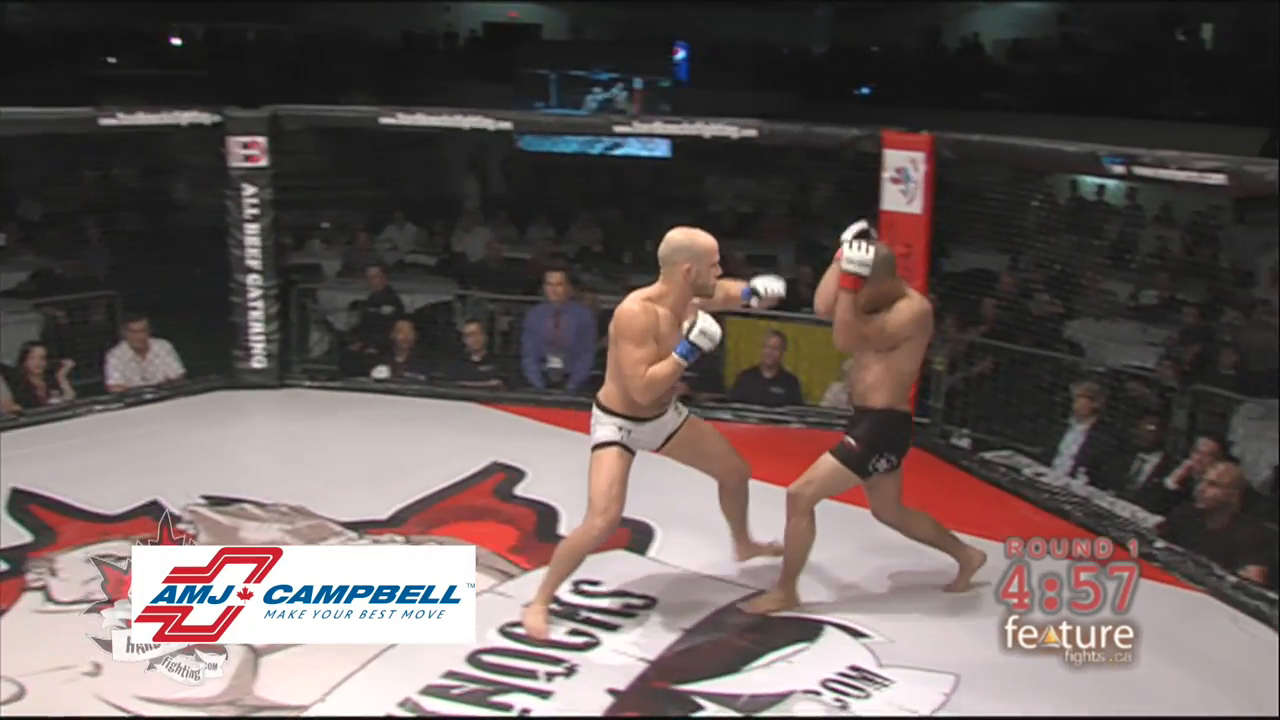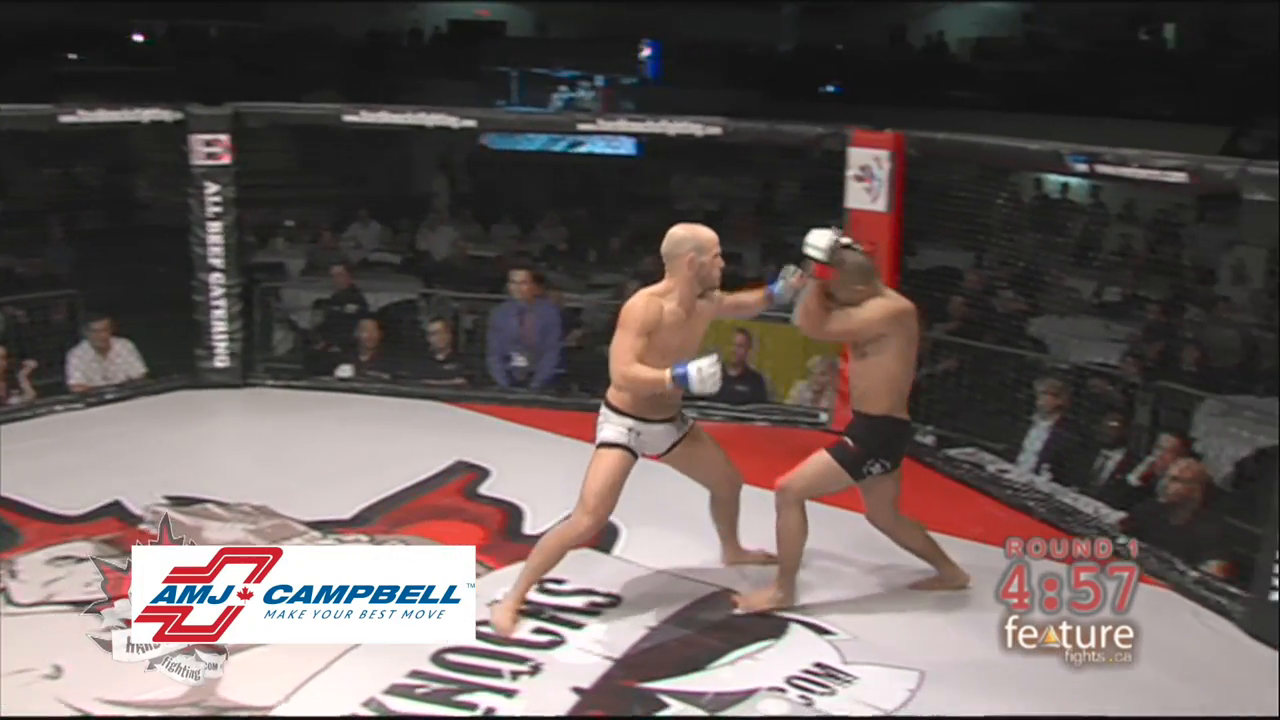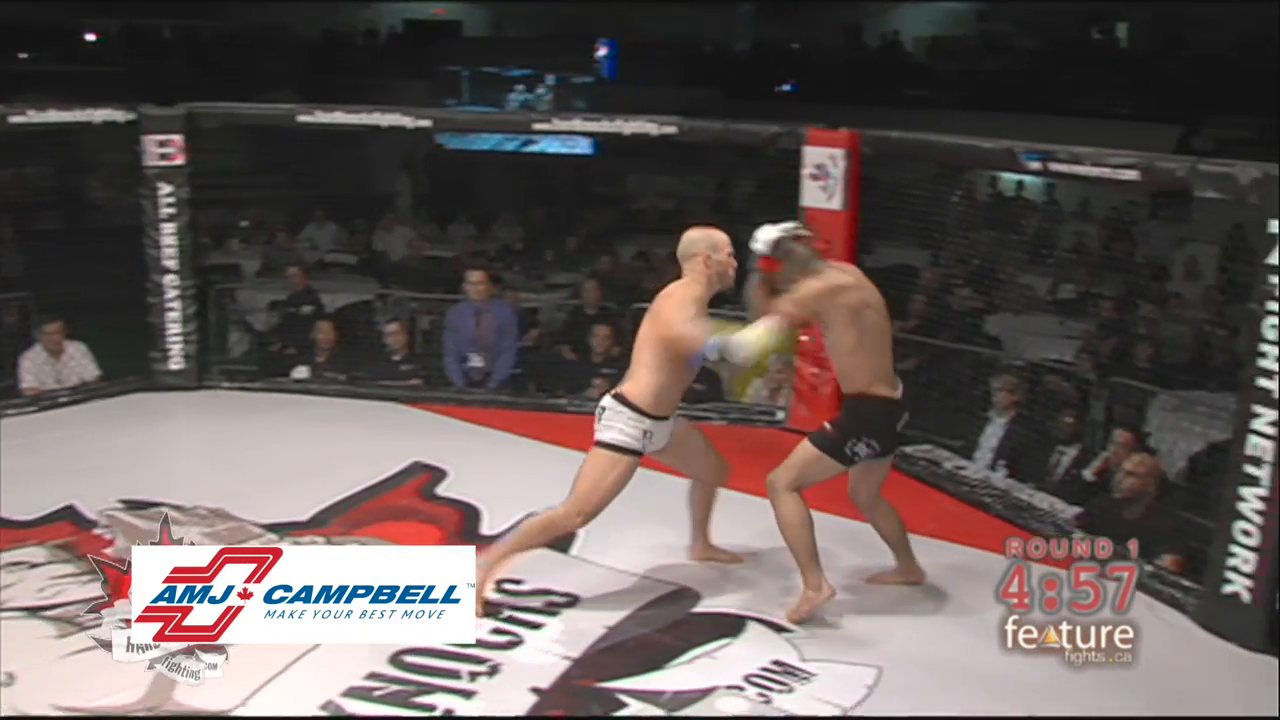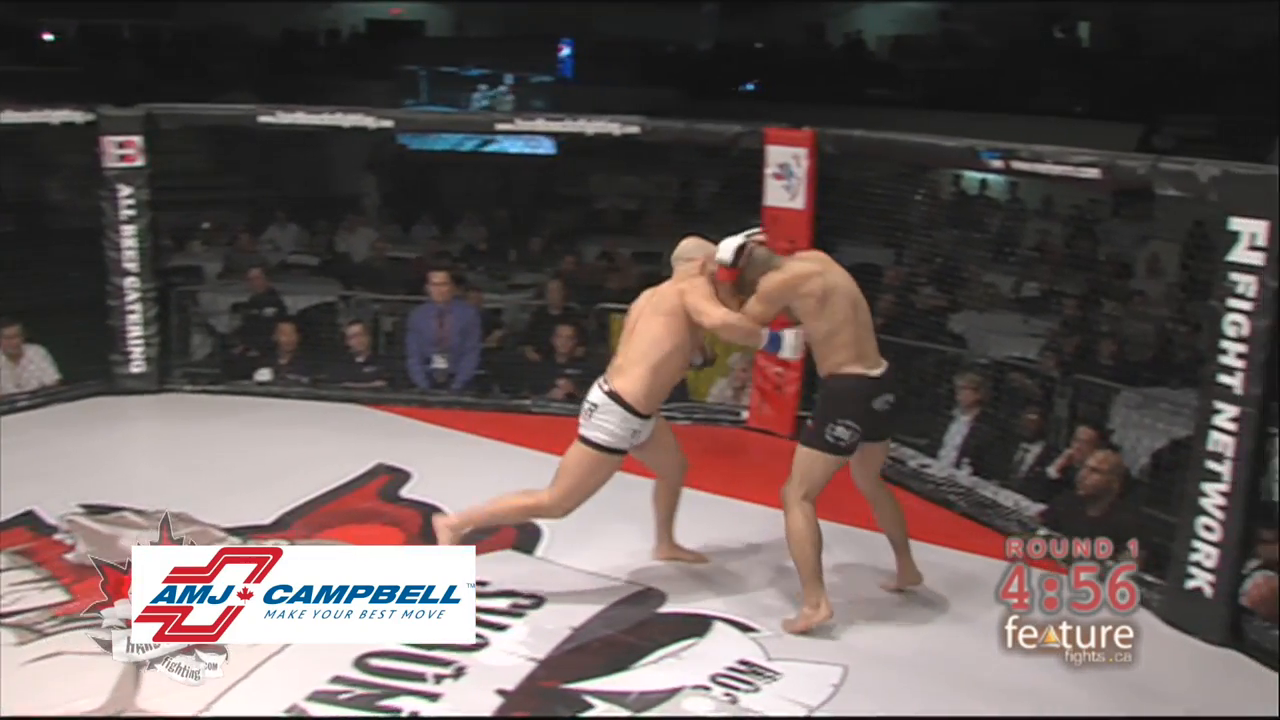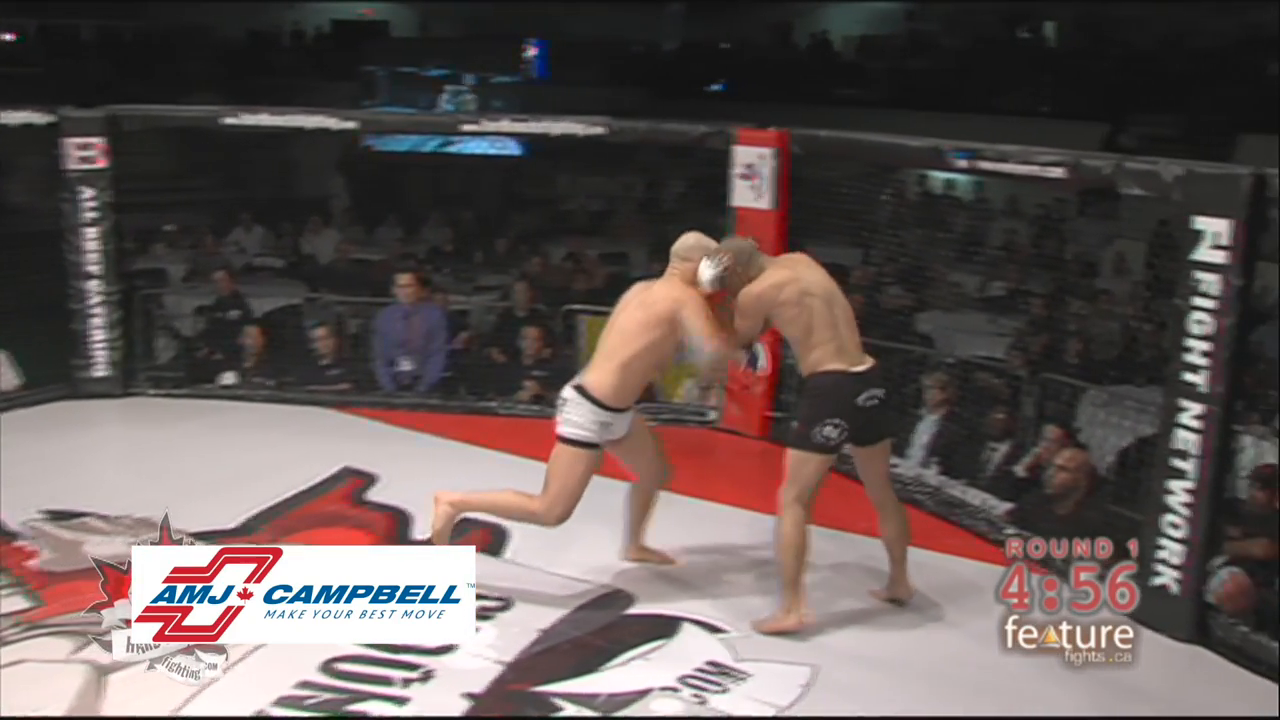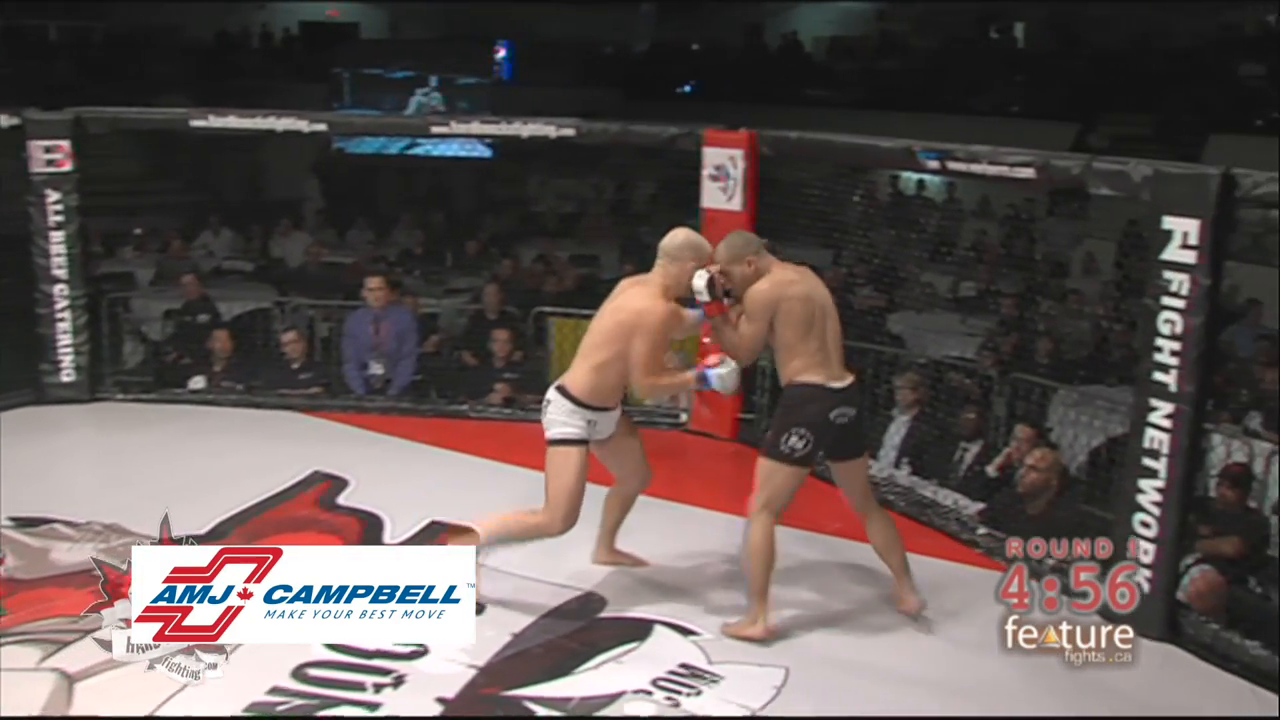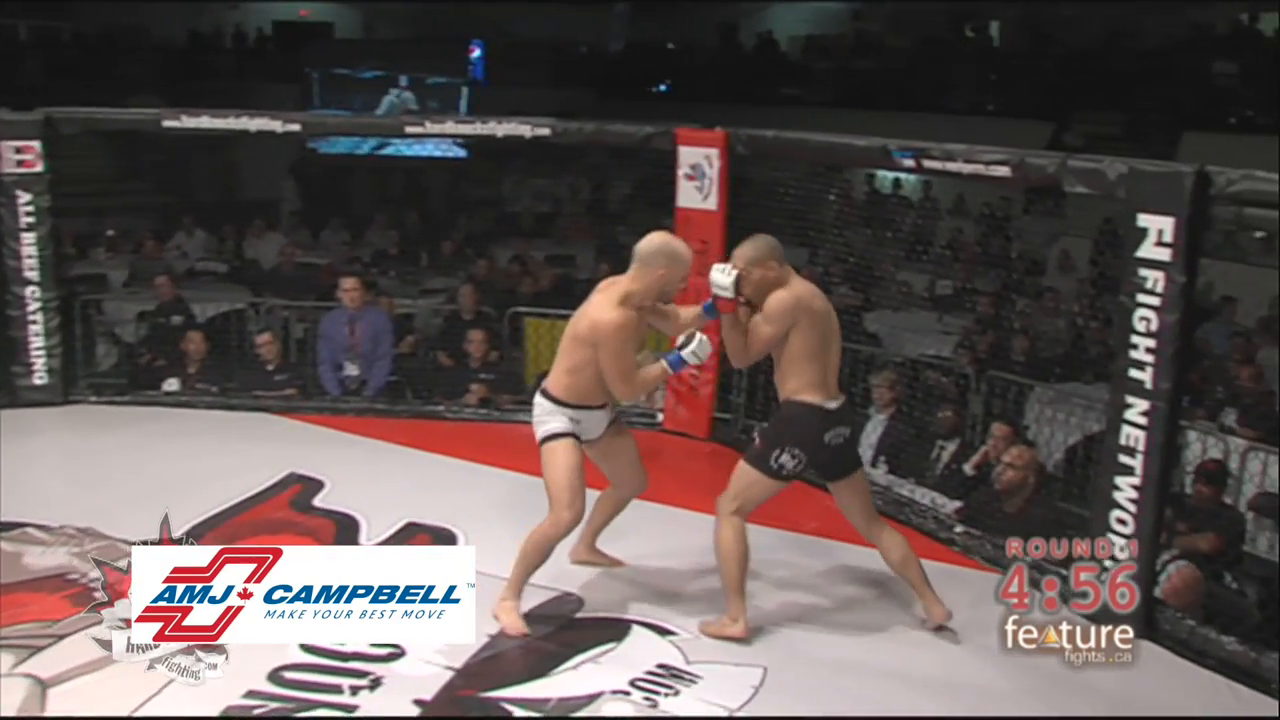
dt=0.3s
person 1, frame 1
left shoulder: (914, 310)
right shoulder: (873, 297)
left elbow: (847, 341)
right elbow: (823, 308)
left wrist: (851, 281)
right wrist: (842, 260)
left hip: (882, 426)
right hip: (869, 420)
left knee: (800, 496)
right knee: (889, 511)
left ankle: (785, 592)
right ankle: (968, 556)
person 1, frame 2
left shoulder: (894, 311)
right shoulder: (865, 302)
left elbow: (816, 328)
right elbow: (806, 320)
left wrist: (821, 269)
right wrist: (825, 269)
left hip: (879, 431)
right hip: (871, 426)
left knee: (788, 490)
right knee: (884, 515)
left ankle: (782, 589)
right ankle: (950, 571)
person 1, frame 3
left shoulder: (826, 288)
right shoulder: (842, 273)
left elbow: (762, 317)
right elbow: (787, 306)
left wrist: (764, 262)
right wrist: (787, 252)
left hip: (867, 411)
right hip: (889, 407)
left knee: (782, 484)
right knee: (865, 494)
left ankle: (815, 587)
right ankle: (908, 567)
person 1, frame 4
left shoulder: (782, 281)
right shoulder: (812, 260)
left wrist: (725, 273)
right wrist: (745, 261)
left hip: (846, 392)
right hip: (879, 385)
left knee: (797, 496)
right knee: (869, 483)
left ankle: (815, 604)
right ankle: (906, 569)
person 1, frame 5
left shoulder: (755, 293)
right shoulder: (800, 262)
left elbow: (737, 338)
left wrist: (715, 293)
right wrist: (724, 288)
left hip: (829, 389)
right hip: (869, 381)
left knee: (793, 502)
right knee: (882, 492)
left ankle: (791, 610)
right ankle: (899, 584)
person 1, frame 6
left shoulder: (764, 291)
right shoulder: (805, 276)
left elbow: (743, 353)
left wrist: (712, 305)
right wrist: (728, 299)
left hip: (806, 402)
right hip: (844, 397)
left knee: (762, 510)
right knee: (866, 506)
left ankle: (756, 619)
right ankle: (907, 593)
person 1, frame 7
left shoulder: (786, 300)
right shoulder: (810, 295)
left elbow: (740, 358)
right elbow: (758, 339)
left wrist: (728, 303)
right wrist: (739, 304)
left hip: (800, 422)
right hip: (836, 420)
left knee: (729, 510)
right knee: (870, 524)
left ankle: (734, 618)
right ankle: (934, 606)
person 2, frame 1
left shoulder: (694, 300)
right shoulder: (636, 313)
left elbow: (725, 293)
right elbow: (642, 388)
left wrist: (753, 290)
right wrist: (689, 349)
left hip: (665, 415)
right hip: (618, 423)
left knee: (736, 472)
right knee: (601, 523)
left ankle: (743, 545)
right ankle: (539, 602)
person 2, frame 2
left shoulder: (706, 302)
right shoulder: (644, 307)
left elbow: (739, 305)
right elbow: (622, 375)
left wrist: (776, 292)
right wrist: (681, 377)
left hip: (671, 422)
right hip: (625, 423)
left knee: (729, 482)
right knee: (588, 521)
left ankle: (732, 550)
right ankle: (512, 599)
person 2, frame 3
left shoulder: (693, 296)
right shoulder: (683, 294)
right elbow: (675, 332)
left wrist: (708, 351)
right wrist: (718, 344)
left hip: (659, 419)
right hip: (631, 421)
left knee: (714, 470)
right knee: (575, 514)
left ankle: (701, 545)
right ankle: (484, 566)
person 2, frame 4
left shoulder: (651, 296)
right shoulder: (692, 287)
right elbow: (718, 321)
left wrist: (688, 356)
right wrist: (774, 340)
left hip: (629, 410)
right hip: (616, 415)
left knee: (675, 469)
right knee: (554, 503)
left ankle: (665, 545)
right ankle: (454, 525)
person 2, frame 5
left shoulder: (643, 290)
right shoulder: (686, 297)
right elbow: (713, 349)
left hip: (615, 409)
right hip: (590, 412)
left knee: (655, 474)
right knee: (551, 511)
left ankle: (634, 546)
right ankle: (453, 503)
person 2, frame 6
left shoulder: (636, 285)
right shoulder: (655, 310)
left elbow: (678, 326)
right elbow: (646, 385)
right wrist: (703, 379)
left hip: (603, 410)
right hip: (572, 411)
left knee: (637, 478)
right knee: (557, 521)
left ankle: (605, 548)
right ankle: (471, 541)
person 2, frame 7
left shoulder: (629, 288)
right shoulder: (612, 318)
left elbow: (677, 320)
right elbow: (628, 389)
left wrist: (716, 304)
right wrist: (677, 361)
left hip: (598, 411)
right hip: (558, 414)
left knee: (631, 483)
right knee: (566, 514)
left ankle: (586, 547)
right ankle: (510, 598)
